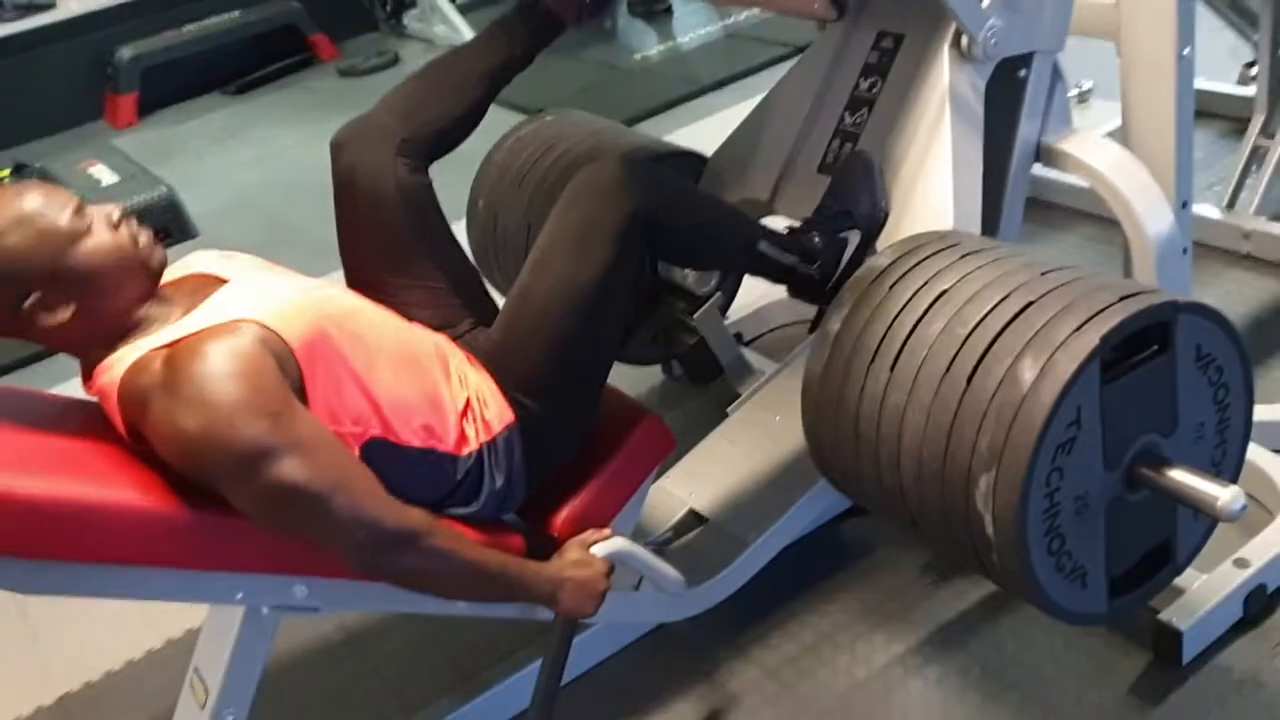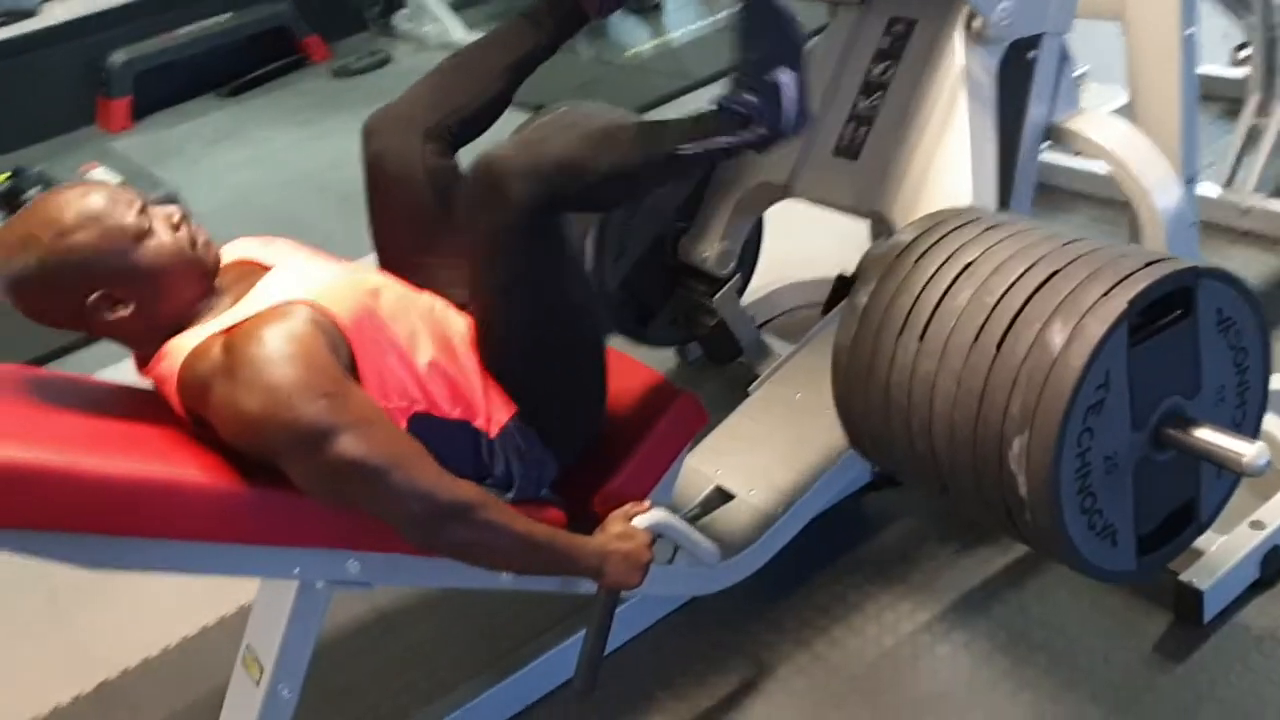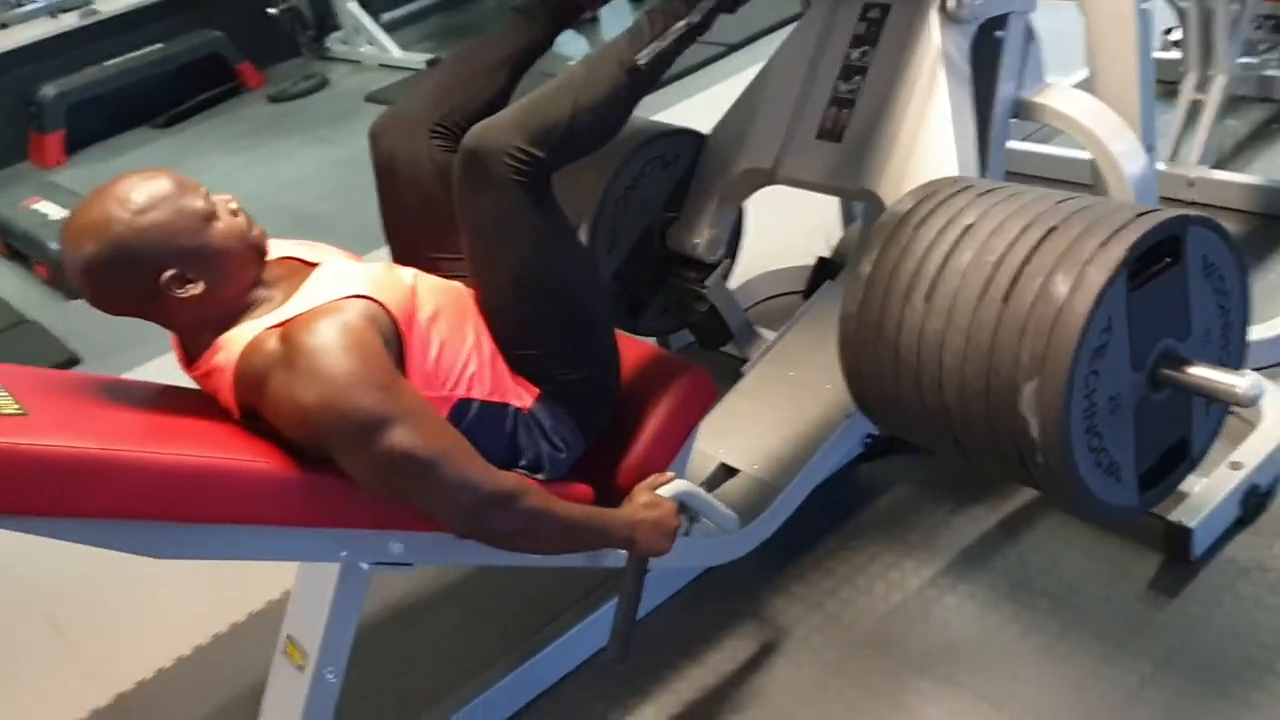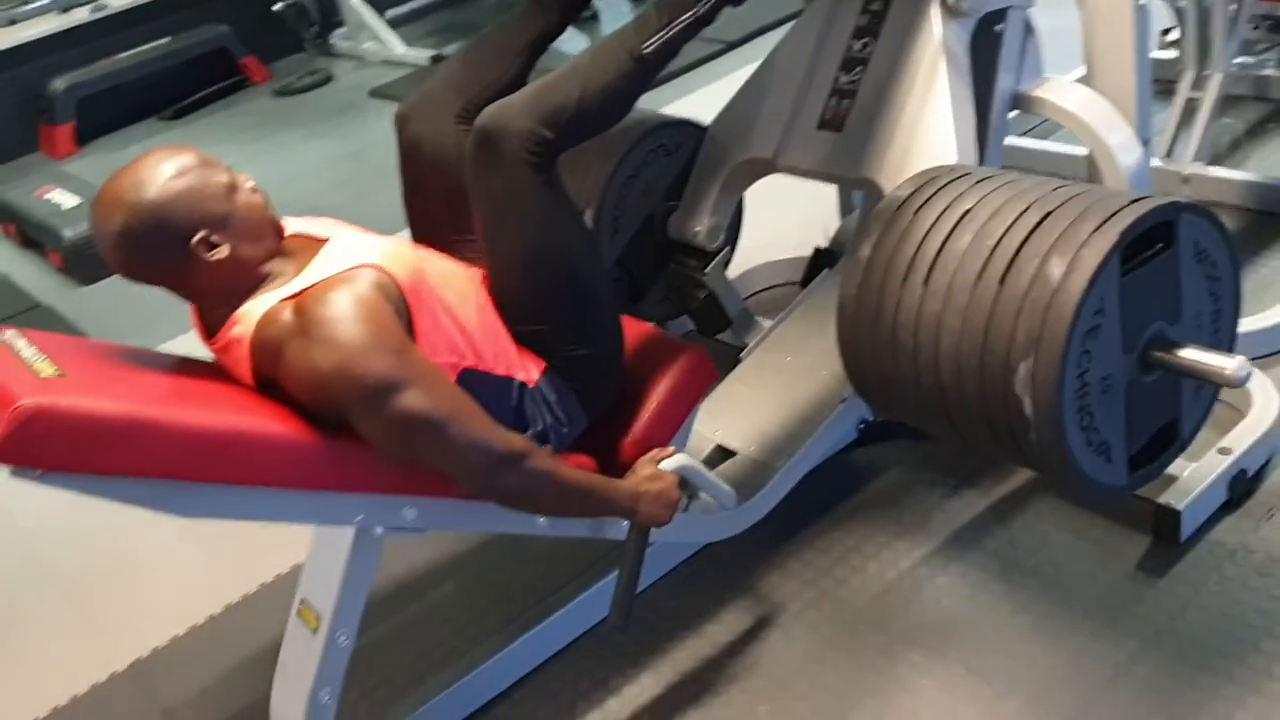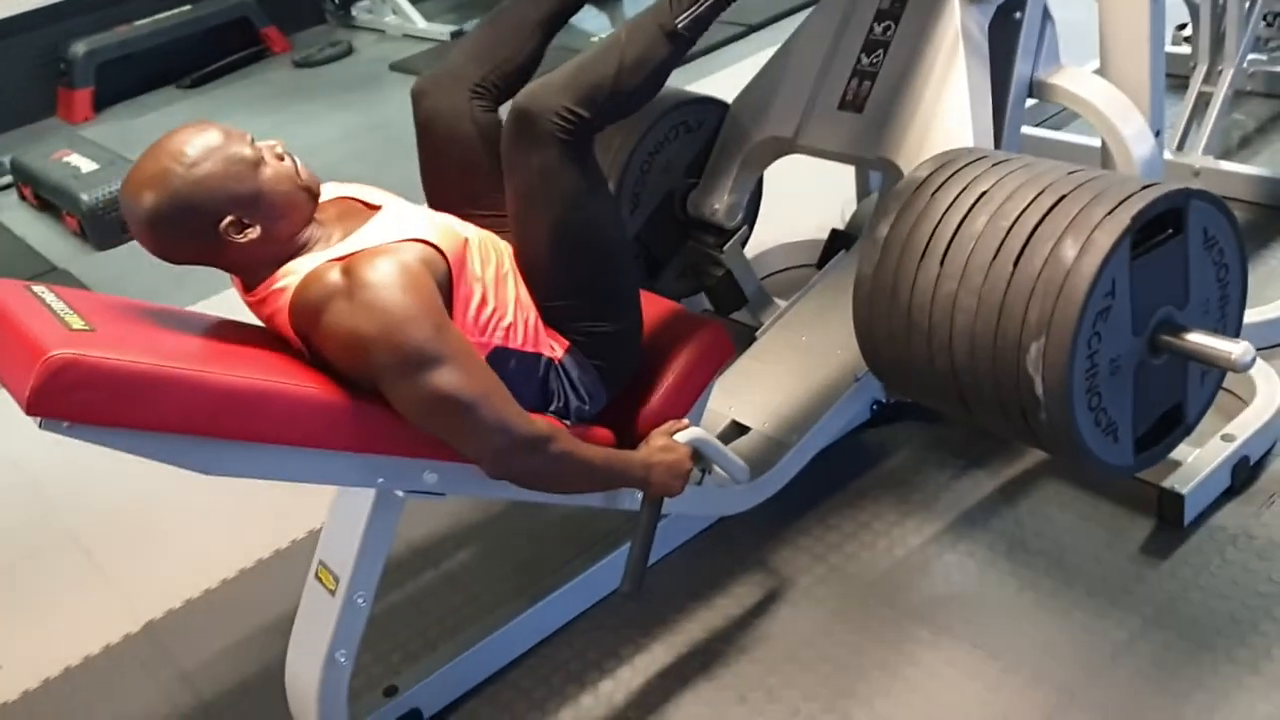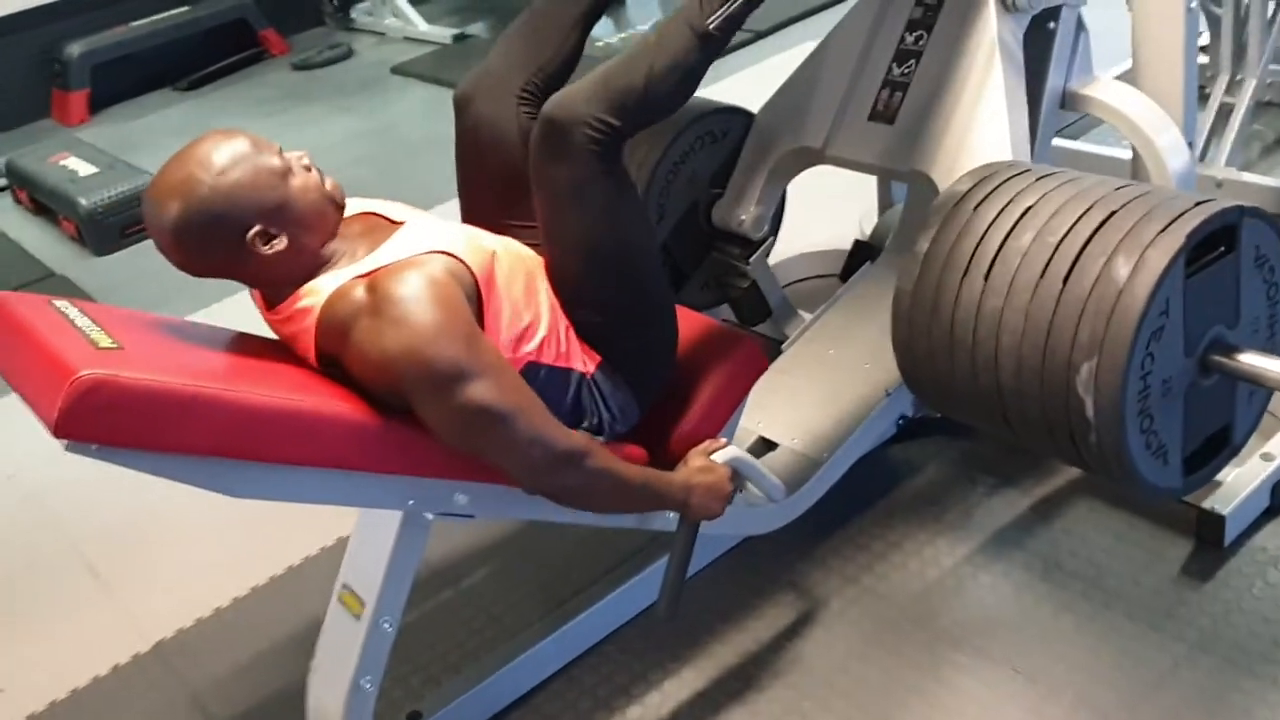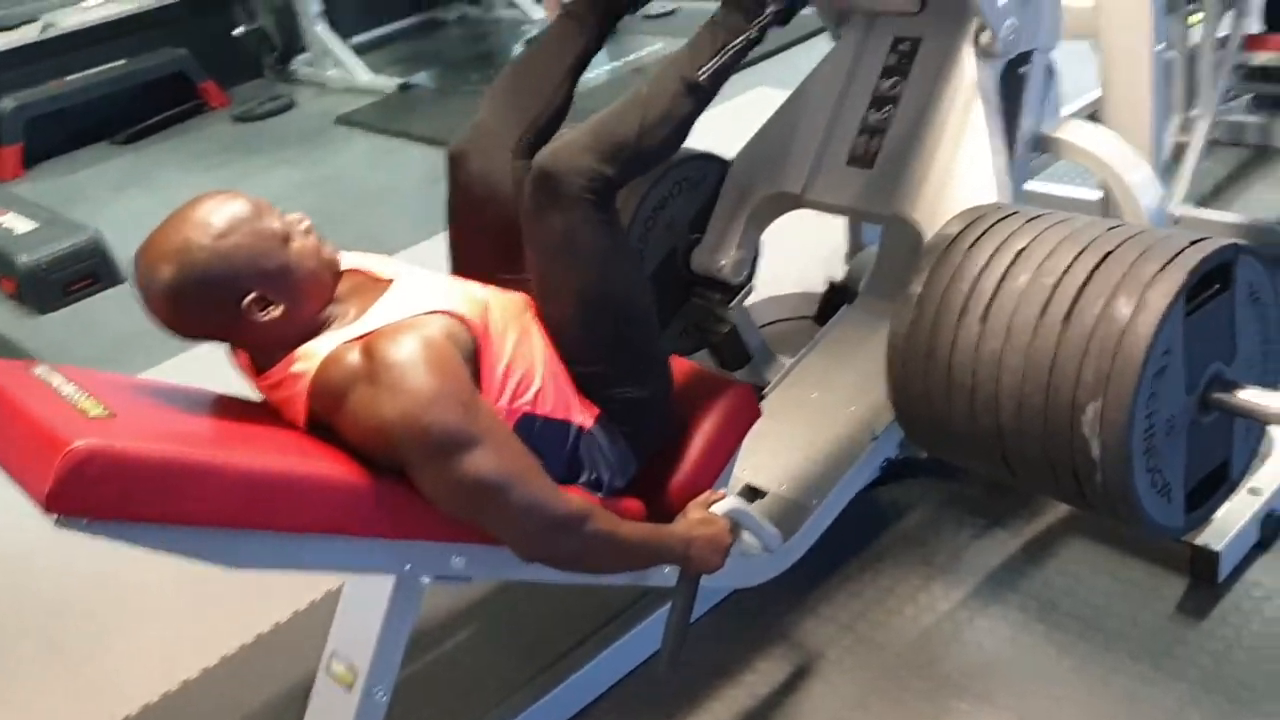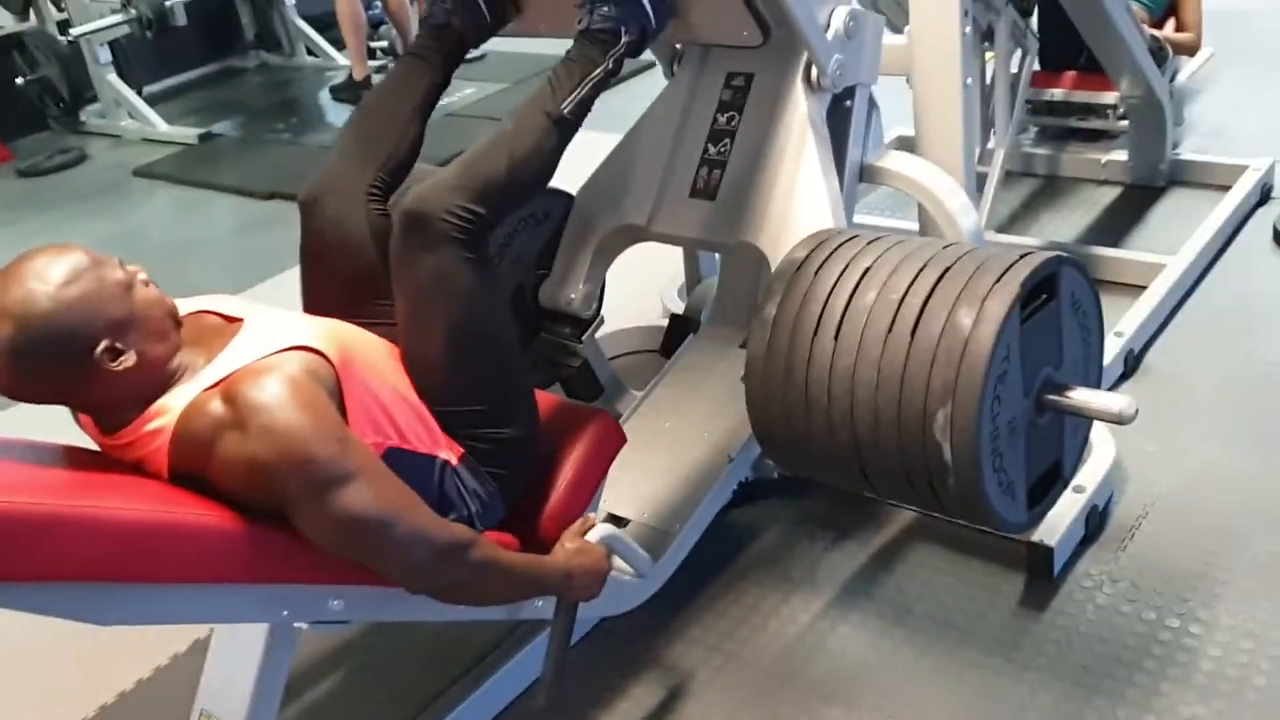
dt=0.5s
person 1, frame 1
left shoulder: (147, 305)
right shoulder: (202, 392)
right elbow: (378, 540)
right wrist: (548, 584)
left hip: (436, 348)
right hip: (491, 432)
left knee: (371, 148)
right knee: (616, 190)
right ankle: (810, 263)
person 1, frame 2
left shoulder: (195, 293)
right shoulder: (263, 374)
right elbow: (438, 516)
right wrist: (597, 557)
left hip: (455, 336)
right hip: (523, 427)
left knee: (402, 132)
right knee: (514, 176)
right ankle: (743, 122)
person 1, frame 3
left shoulder: (220, 313)
right shoulder: (316, 363)
right elbow: (480, 507)
right wrist: (625, 527)
right hip: (543, 406)
left knee: (406, 132)
right knee: (498, 152)
person 1, frame 4
left shoulder: (236, 292)
right shoulder: (333, 329)
right elbow: (490, 466)
right wrist: (627, 498)
right hip: (550, 386)
left knee: (430, 117)
right knee: (510, 132)
person 1, frame 5
left shoulder: (275, 249)
right shoulder: (371, 294)
right elbow: (511, 449)
right wrist: (642, 469)
right hip: (572, 360)
left knee: (449, 91)
right knee: (547, 113)
person 1, frame 6
left shoulder: (293, 269)
right shoulder: (400, 311)
right elbow: (548, 465)
right wrist: (680, 489)
right hip: (602, 375)
left knee: (493, 98)
right knee: (575, 120)
person 1, frame 7
left shoulder: (271, 338)
right shoulder: (397, 375)
right elbow: (548, 530)
right wrist: (682, 542)
right hip: (601, 430)
left knee: (486, 153)
right knee: (567, 171)
person 1, frame 8
left shoulder: (100, 386)
right shoulder: (258, 414)
right elbow: (432, 563)
right wrist: (559, 571)
right hip: (468, 464)
left knee: (339, 197)
right knee: (436, 213)
